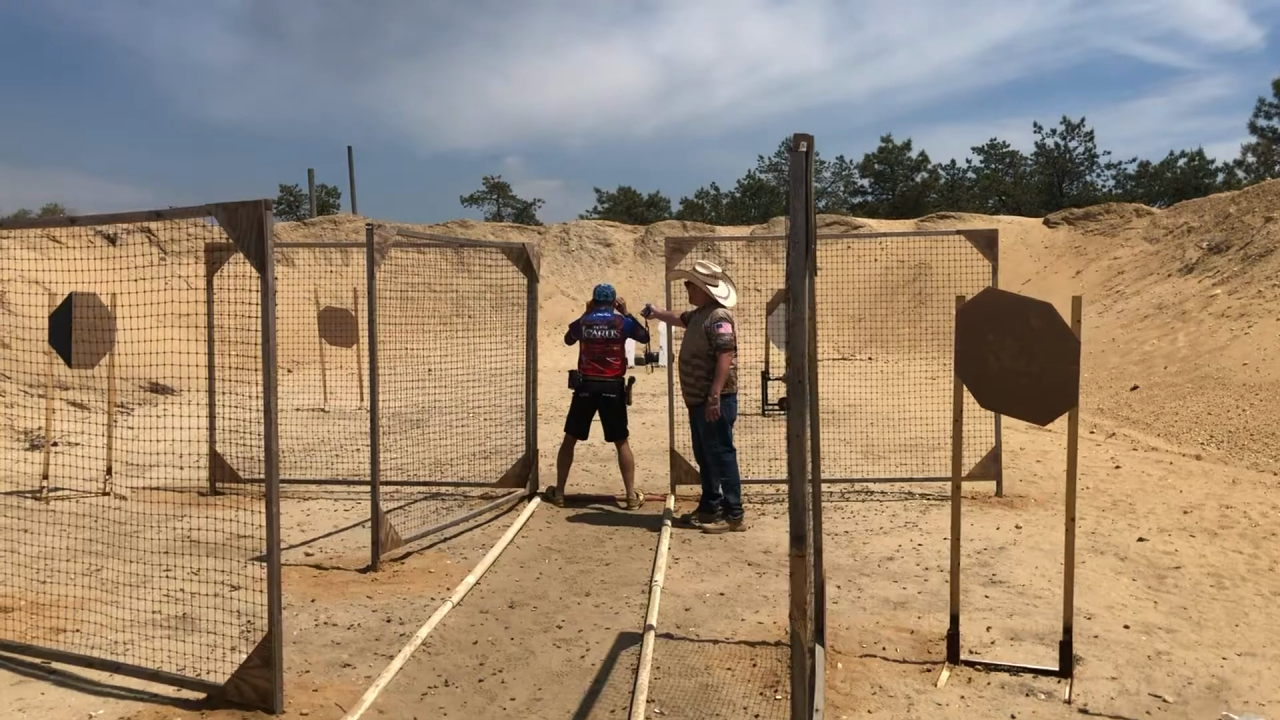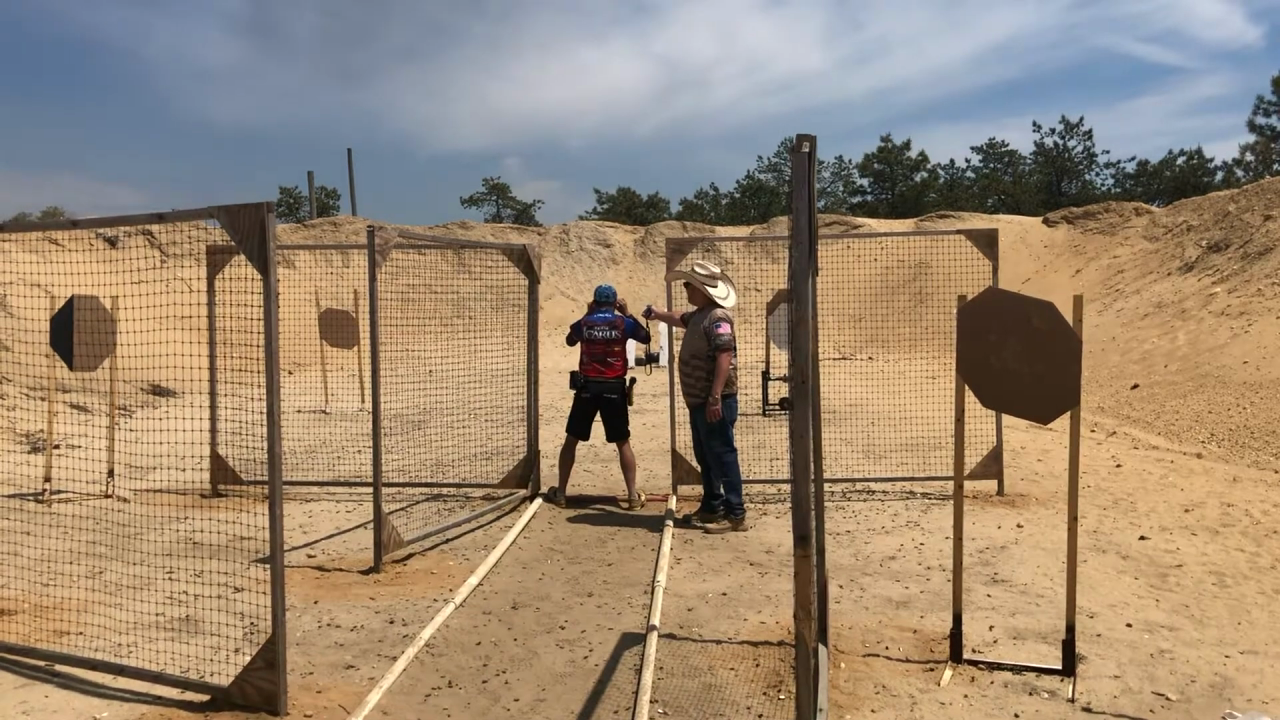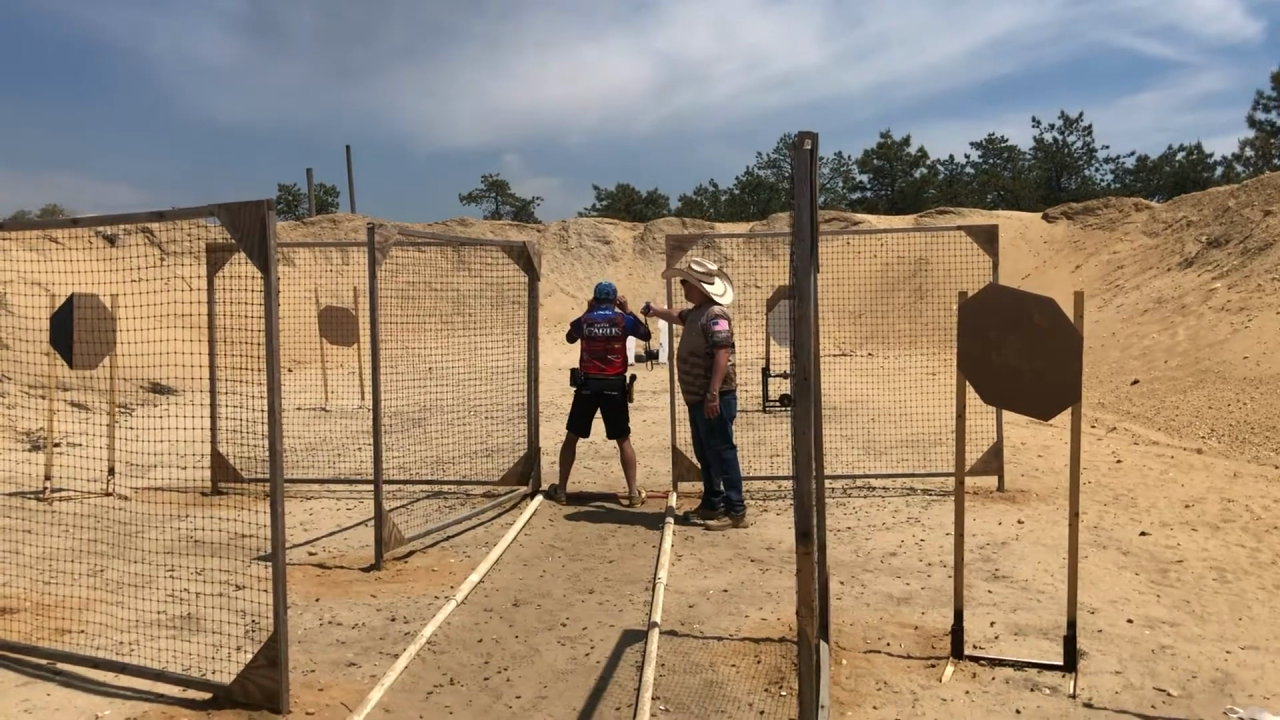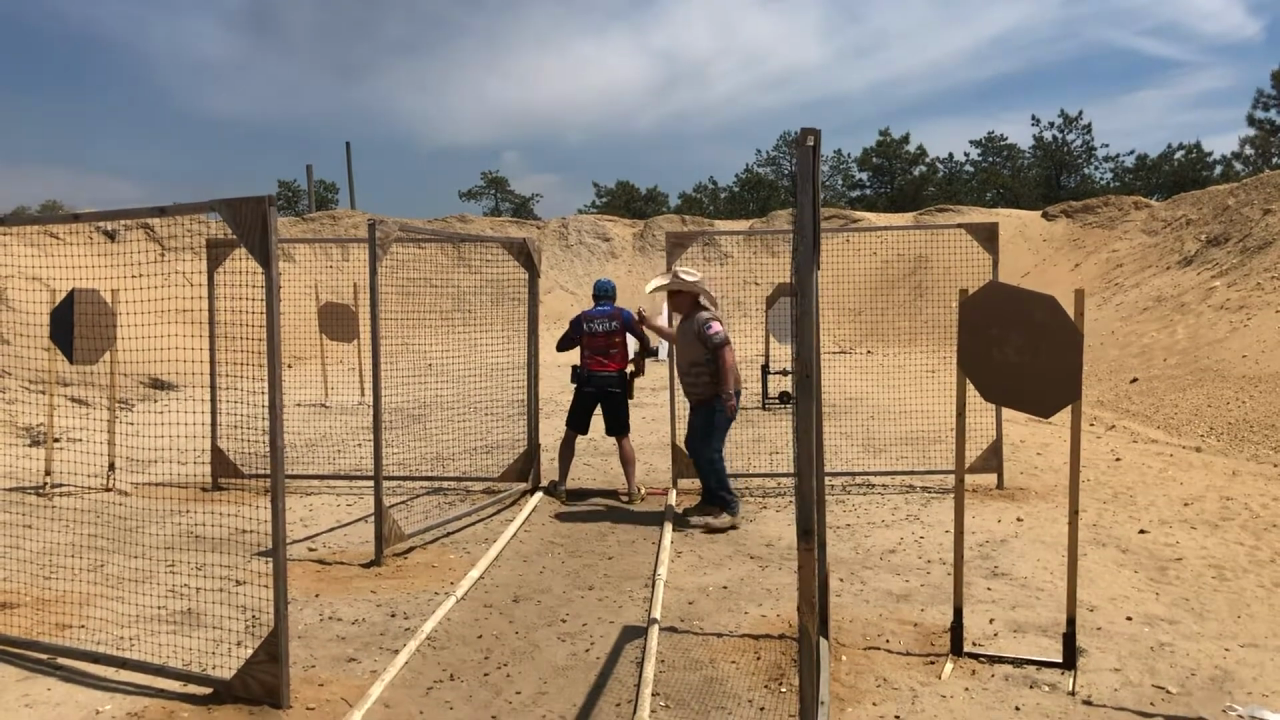
dt=0.4s
person 1, frame 1
left shoulder: (719, 317)
right shoulder: (699, 315)
left elbow: (725, 357)
right elbow: (679, 319)
left wrist: (715, 397)
right wrist: (656, 313)
left hip: (715, 401)
right hip: (698, 400)
left knee: (721, 456)
right knee: (704, 457)
left ankle: (734, 515)
right ankle: (710, 507)
person 1, frame 2
left shoulder: (718, 317)
right shoulder: (698, 315)
left elbow: (725, 357)
right elbow: (679, 320)
left wrist: (715, 397)
right wrist: (656, 314)
left hip: (715, 402)
right hip: (698, 401)
left knee: (722, 456)
right knee: (705, 457)
left ankle: (735, 515)
right ankle: (712, 507)
person 1, frame 3
left shoulder: (715, 315)
right shoulder: (696, 312)
left elbow: (722, 355)
right elbow: (677, 316)
left wrist: (713, 394)
right wrist: (654, 310)
left hip: (714, 398)
right hip: (697, 398)
left knee: (722, 453)
right knee: (705, 454)
left ankle: (736, 512)
right ankle: (712, 505)
person 1, frame 4
left shoulder: (705, 320)
right shoulder: (688, 320)
left elbow: (726, 354)
right elbow: (677, 338)
left wrist: (728, 394)
right wrist: (649, 324)
left hip: (717, 399)
right hip: (702, 399)
left knee: (708, 451)
right knee: (695, 448)
left ankle: (729, 508)
right ankle: (711, 500)
person 2, frame 1
left shoulder: (583, 322)
right shoulder: (622, 322)
left elbow: (568, 340)
right elbow: (645, 337)
right wrist: (627, 313)
left hip: (586, 386)
right hip: (612, 388)
left knee: (569, 439)
right knee: (621, 442)
left ankle: (559, 492)
right ankle: (631, 495)
person 2, frame 2
left shoulder: (583, 323)
right shoulder: (623, 323)
left elbow: (570, 341)
right elbow: (646, 338)
right wrist: (628, 314)
left hip: (587, 387)
right hip: (614, 388)
left knee: (571, 440)
right knee: (623, 443)
left ankle: (560, 492)
right ankle: (633, 495)
person 2, frame 3
left shoulder: (584, 321)
right shoulder: (623, 320)
left elbow: (570, 338)
right elbow: (647, 336)
right wrist: (628, 311)
left hip: (587, 385)
right hip: (614, 385)
left knee: (571, 437)
right knee: (623, 440)
left ankle: (561, 489)
right ankle: (633, 492)
person 2, frame 4
left shoulder: (583, 318)
right shoulder: (622, 315)
left elbow: (561, 346)
right elbow: (645, 341)
right wrist: (640, 360)
left hip: (588, 382)
right hip: (615, 381)
left knee: (571, 434)
right knee: (622, 437)
left ankle: (561, 486)
right ankle: (633, 489)
